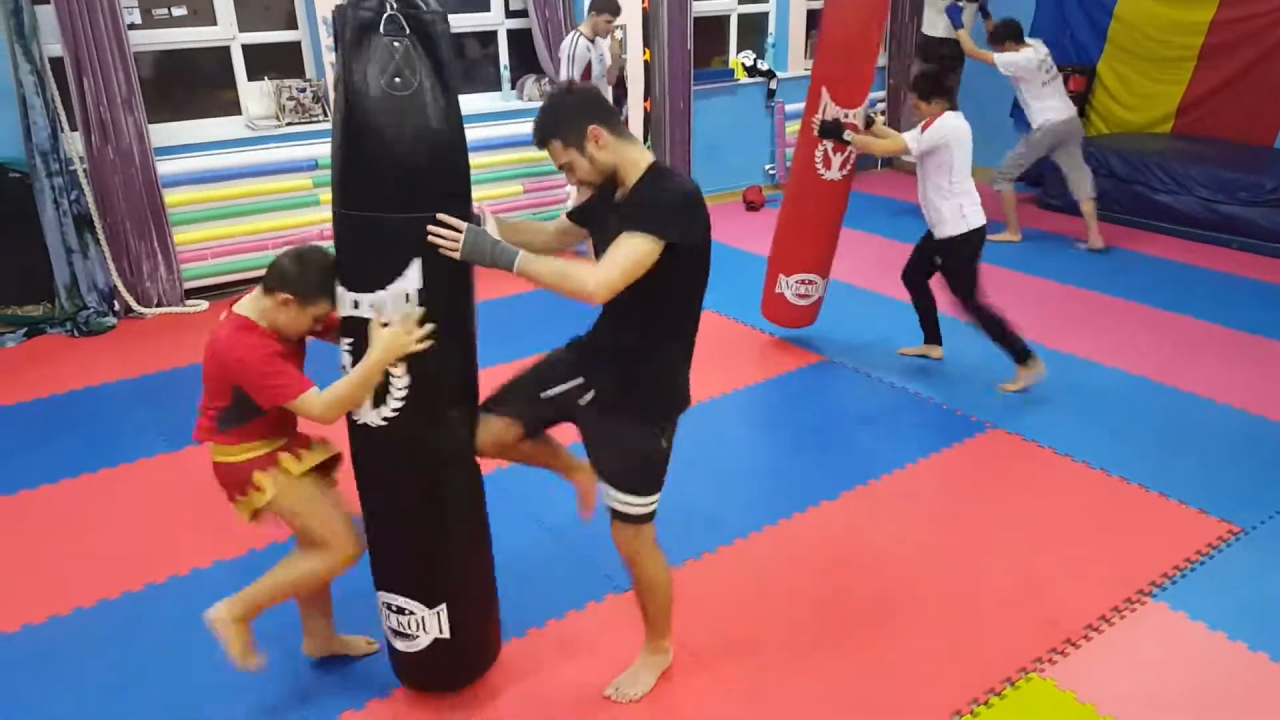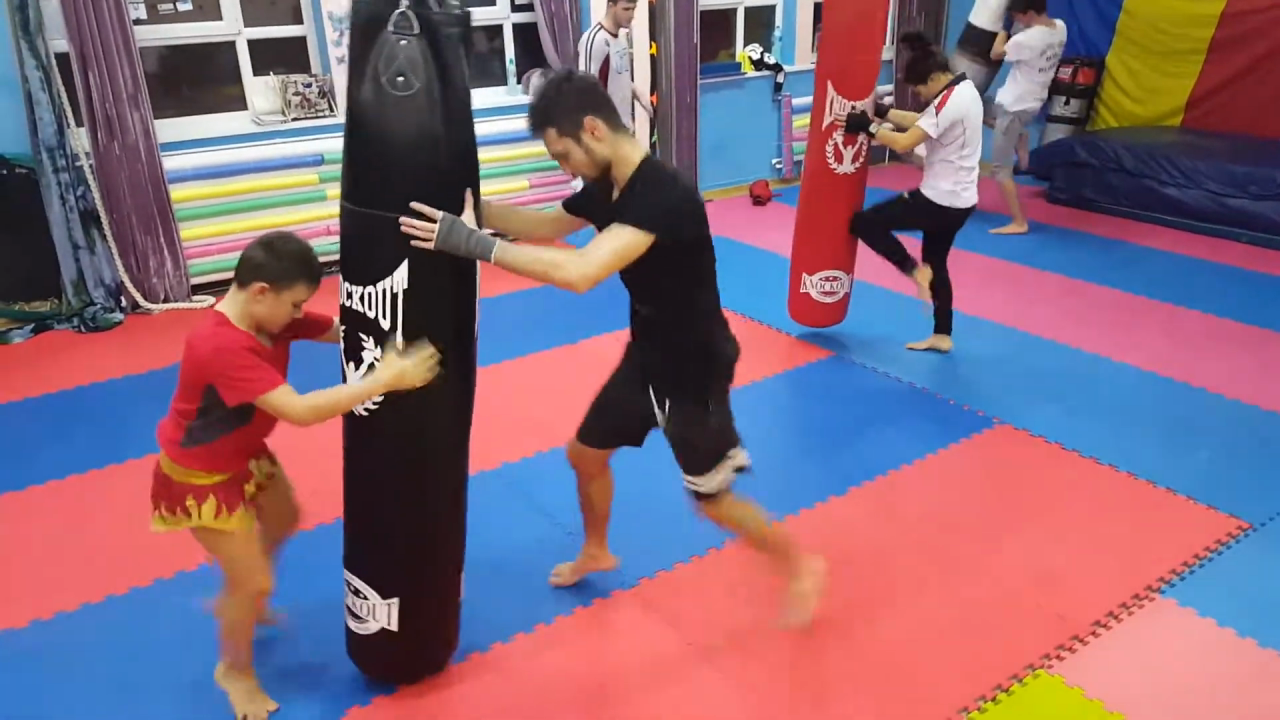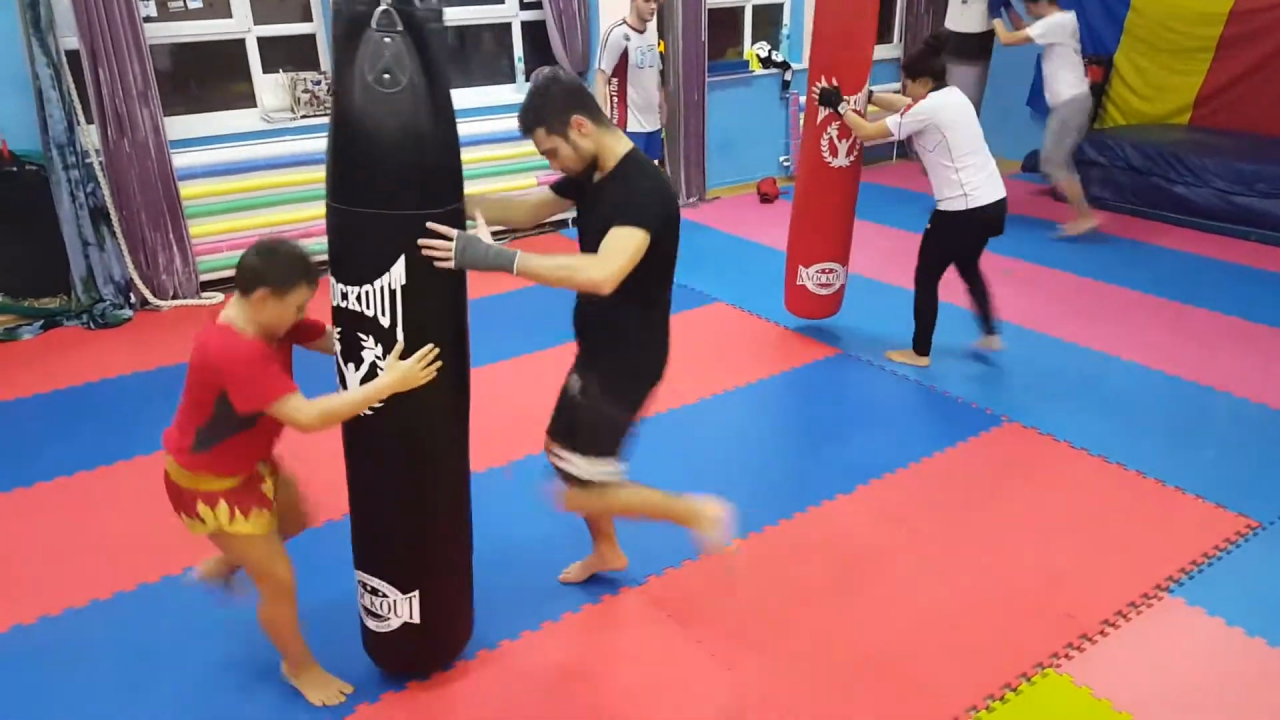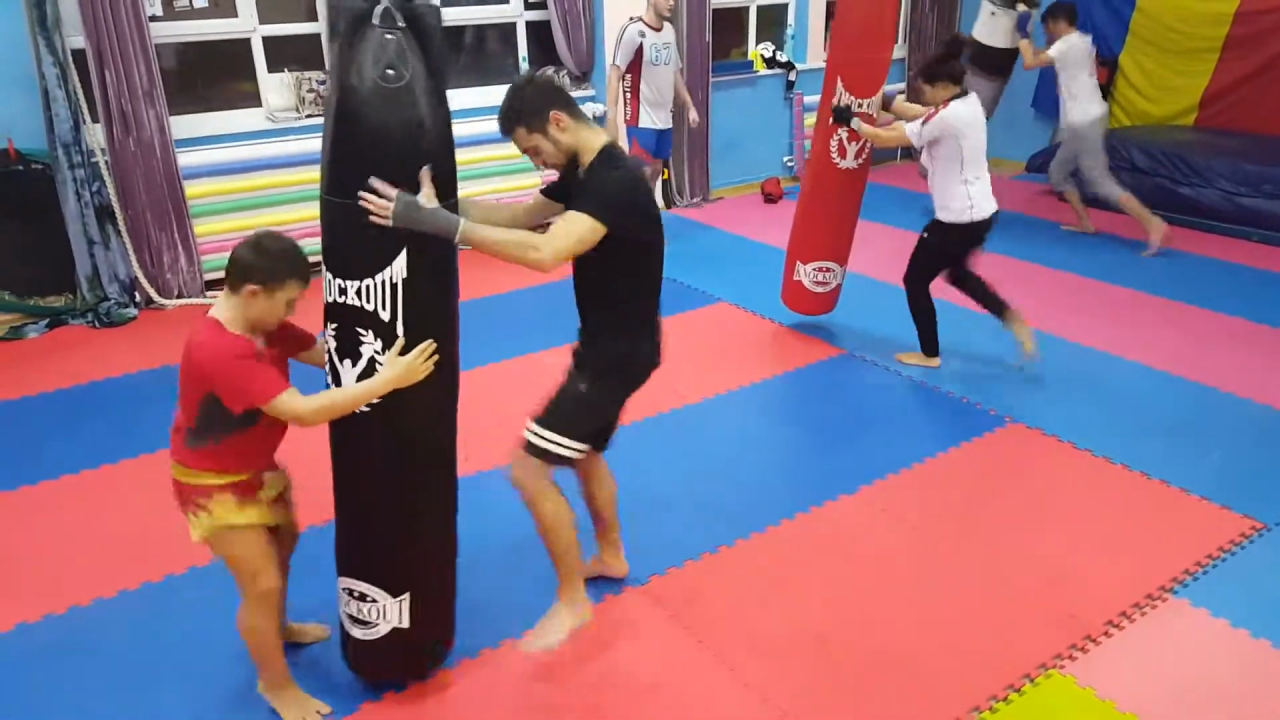
dt=0.3s
person 1, frame 1
left shoulder: (674, 199)
right shoulder: (610, 193)
left elbow: (596, 284)
right elbow: (555, 237)
left wrist: (497, 255)
right wrist: (485, 227)
left hip: (647, 387)
right hip: (596, 355)
left knee: (631, 537)
right knee: (485, 433)
left ankle: (658, 648)
right ankle: (581, 471)
person 1, frame 2
left shoulder: (663, 194)
right shoulder: (608, 186)
left elbow: (580, 272)
right elbow: (538, 222)
left wrist: (474, 244)
right wrist: (465, 206)
left hip: (693, 369)
right hip: (648, 355)
left knee: (717, 505)
right knee: (585, 455)
left ankle: (800, 569)
right ankle: (596, 553)
person 1, frame 3
left shoulder: (645, 189)
right shoulder: (591, 174)
left elbow: (602, 276)
right elbow: (525, 209)
left wrist: (493, 257)
left hip: (623, 362)
right hip: (597, 349)
left knee: (581, 492)
right knee: (562, 448)
left ankle: (697, 513)
right ankle: (605, 550)
person 1, frame 4
left shoulder: (614, 184)
right shoulder: (587, 173)
left elbow: (546, 252)
right elbow: (524, 213)
left wrist: (441, 222)
right wrist: (439, 205)
left hip: (617, 351)
right hip: (611, 341)
left knee: (532, 469)
right knee: (583, 450)
left ankle: (570, 602)
right ankle: (609, 556)
person 2, frame 1
left shoulder: (278, 313)
right shoulder: (244, 348)
right elbow: (322, 409)
left wrist: (390, 333)
right wrist: (383, 355)
left hip: (277, 443)
right hip: (249, 456)
left knee: (318, 539)
right knee: (344, 546)
left ankle: (321, 637)
right ankle: (234, 612)
person 2, frame 2
left shoulder: (267, 313)
right shoulder: (219, 346)
left elbow: (340, 331)
right elbow: (298, 410)
left wrist: (390, 341)
right wrist: (382, 380)
left hip: (241, 455)
right hip: (201, 478)
left knee: (285, 517)
right knee: (254, 585)
left ankle: (247, 607)
right ankle: (235, 672)
person 2, frame 3
left shoulder: (265, 322)
right shoulder: (228, 354)
left elbow: (334, 340)
right elbow: (308, 417)
right wrist: (388, 384)
left hip: (246, 460)
right hip: (212, 482)
left knee: (296, 518)
right knee: (278, 582)
left ankle: (226, 562)
right ankle: (299, 666)
person 2, frame 4
left shoulder: (265, 325)
right shoulder: (220, 352)
left elbow: (321, 353)
right elbow: (304, 412)
left wrist: (382, 348)
right wrist: (387, 378)
left hip: (255, 462)
right hip: (216, 481)
left knee: (282, 540)
right knee: (264, 585)
left ankle: (276, 627)
person 3, frame 1
left shoulder: (941, 127)
right shoulder: (949, 124)
left elbow: (885, 149)
right elbow: (897, 138)
left wrist: (843, 134)
right wrist: (866, 122)
left hip: (959, 231)
right hip: (951, 226)
left knee: (970, 302)
right knee: (913, 275)
left ankle: (1028, 362)
right ankle: (932, 344)
person 3, frame 2
left shoulder: (950, 102)
right shoulder: (965, 91)
left elbow: (905, 142)
right elbow: (921, 123)
left wrist: (867, 126)
right wrist: (882, 112)
left hip: (938, 199)
right hip: (962, 199)
left knee: (862, 223)
right knee: (936, 262)
left ankle: (916, 269)
right ankle: (942, 335)
person 3, frame 3
left shoulder: (925, 110)
right shoulder: (954, 97)
left elbow: (867, 132)
right elbow: (902, 104)
left wrist: (839, 104)
right wrist: (864, 96)
left hip: (960, 209)
right hip: (993, 201)
left knee: (927, 277)
right knee: (968, 266)
left ankle: (919, 352)
right ankle: (990, 334)
person 3, frame 4
left shoulder: (948, 116)
right shoulder: (969, 104)
left elbow: (886, 139)
right elbow: (925, 116)
left wrist: (850, 120)
right wrist: (886, 103)
left hip: (957, 219)
right hip: (981, 212)
left knee: (915, 281)
right knee: (957, 274)
left ankle: (930, 355)
right ankle: (1013, 320)
person 4, frame 1
left shoulder: (1019, 60)
right shoulder: (1037, 46)
left elbow: (972, 52)
right elbow: (1001, 32)
left wrist: (957, 22)
right wrist: (985, 16)
left hip: (1049, 126)
right hip: (1071, 122)
left knee: (1004, 174)
right knee: (1080, 179)
left ankle: (1013, 231)
right ankle: (1094, 237)
person 4, frame 2
left shoulder: (1026, 39)
right shoulder: (1060, 26)
left elbow: (995, 54)
left wrist: (1005, 27)
left hip: (1015, 106)
right hip: (1033, 102)
left knee: (1001, 165)
left ankle: (1018, 223)
right ankle: (1022, 146)
person 4, frame 3
left shoulder: (1055, 23)
right shoulder: (1066, 19)
left elbow: (1007, 39)
right elbow: (1025, 29)
left hip: (1070, 100)
right hip: (1074, 98)
left knee: (1052, 162)
right knee: (1059, 159)
left ankle: (1086, 216)
right ankle: (1082, 213)
person 4, frame 4
left shoulder: (1076, 43)
right shoulder: (1082, 42)
left elbow: (1030, 63)
right elbow: (1039, 57)
left wrist: (1022, 34)
right wrist: (1026, 30)
left hip: (1086, 124)
right hip: (1081, 123)
left knee: (1102, 186)
right knee: (1057, 174)
left ankle: (1153, 225)
right ankle: (1085, 222)
